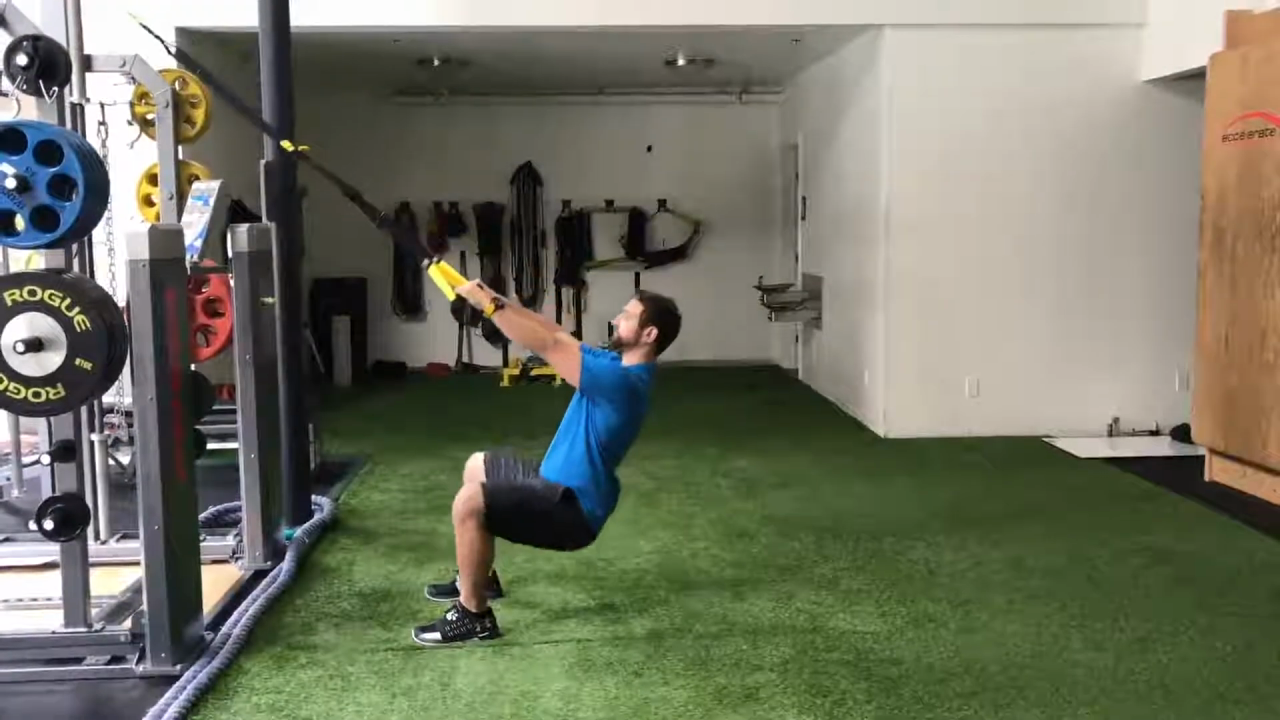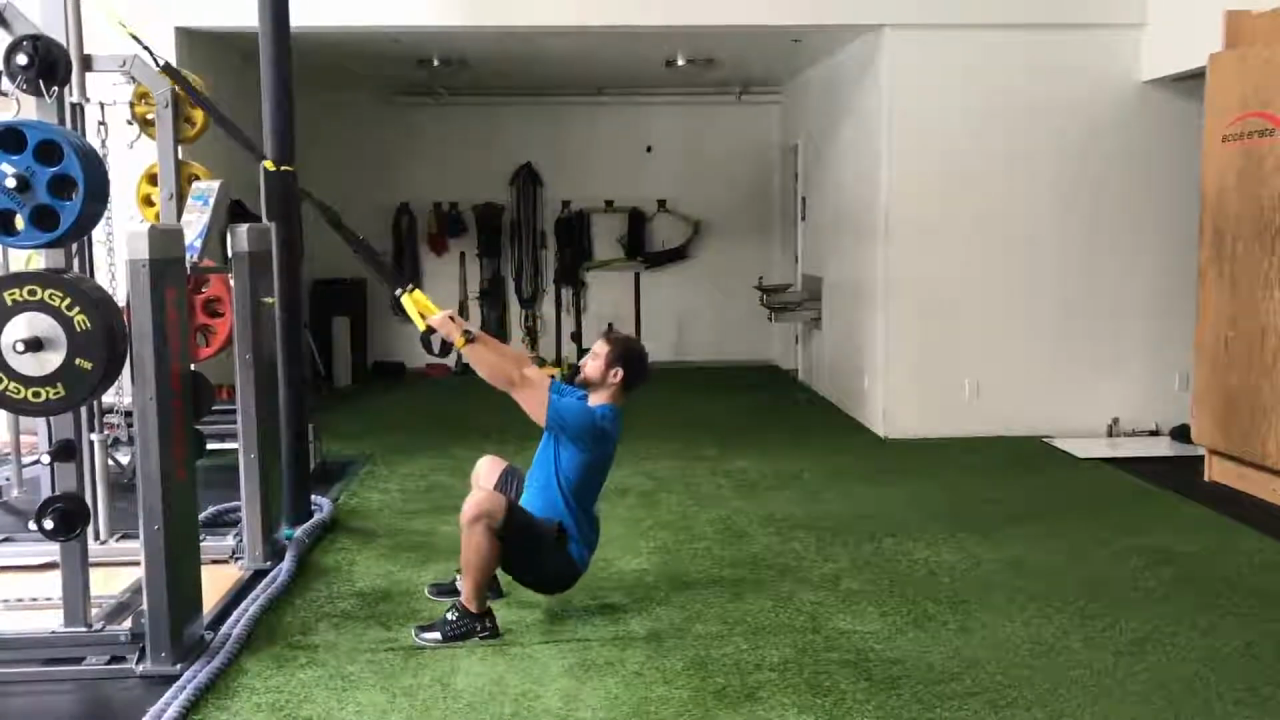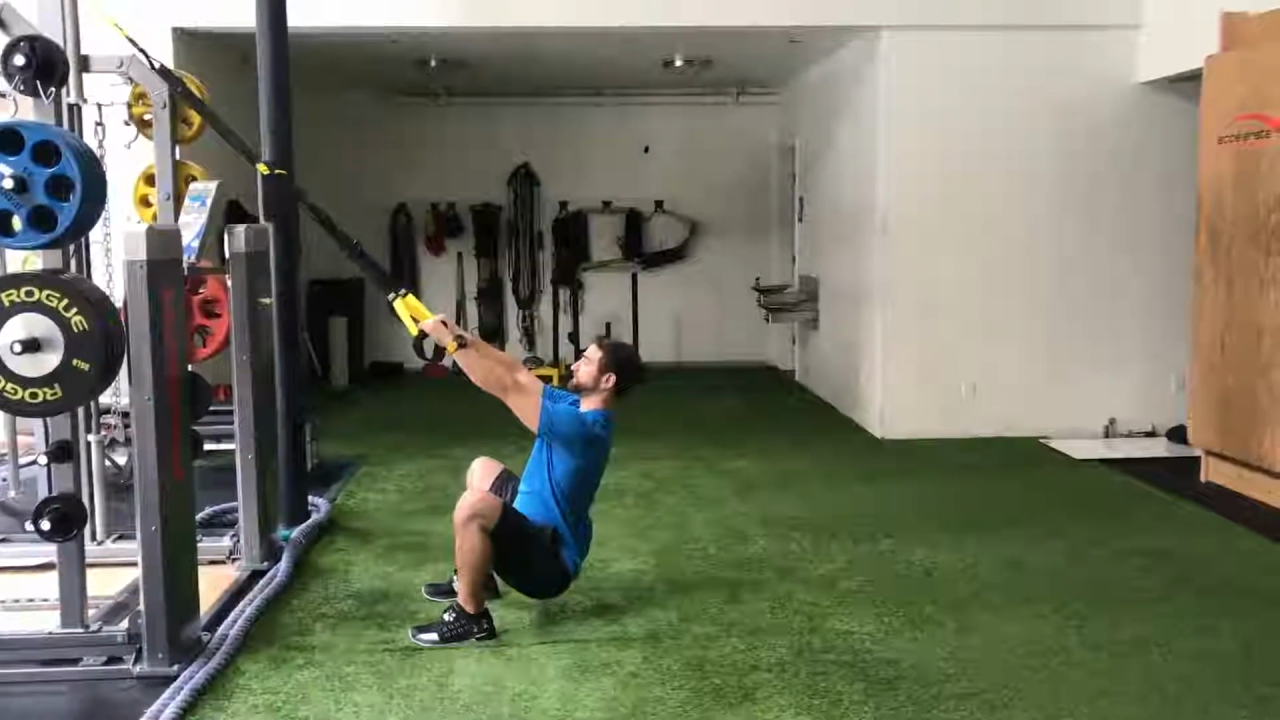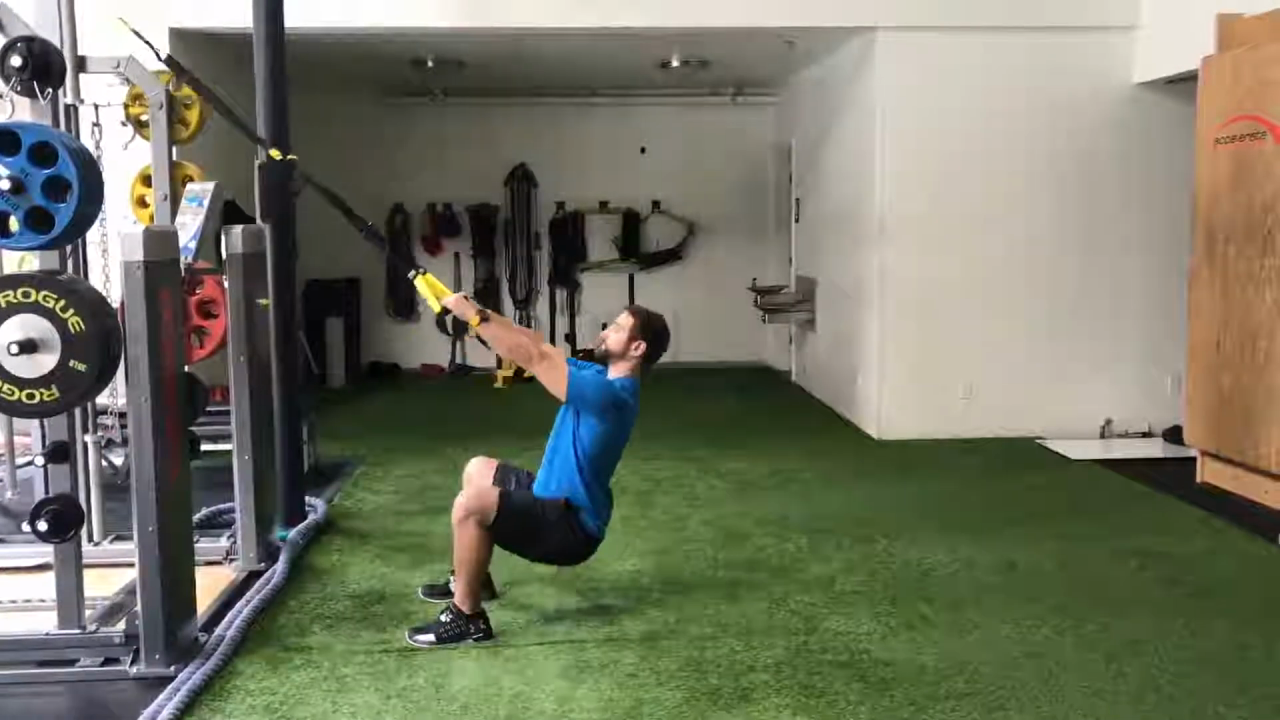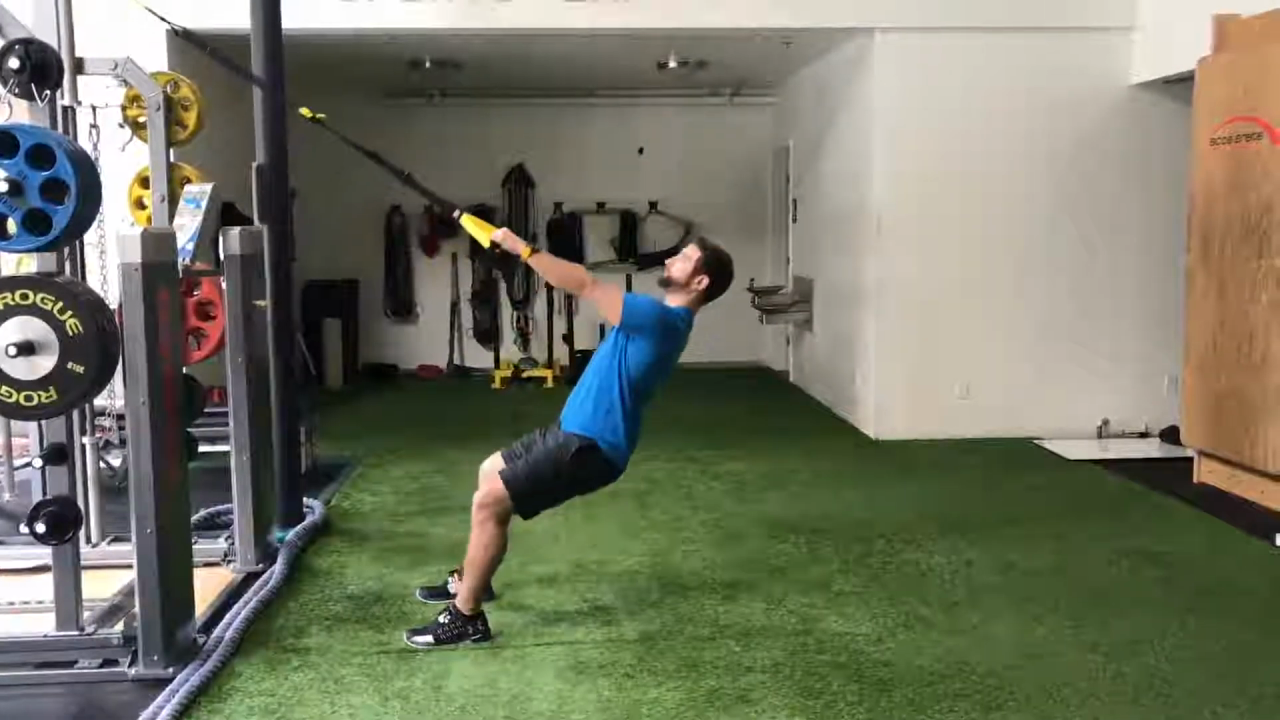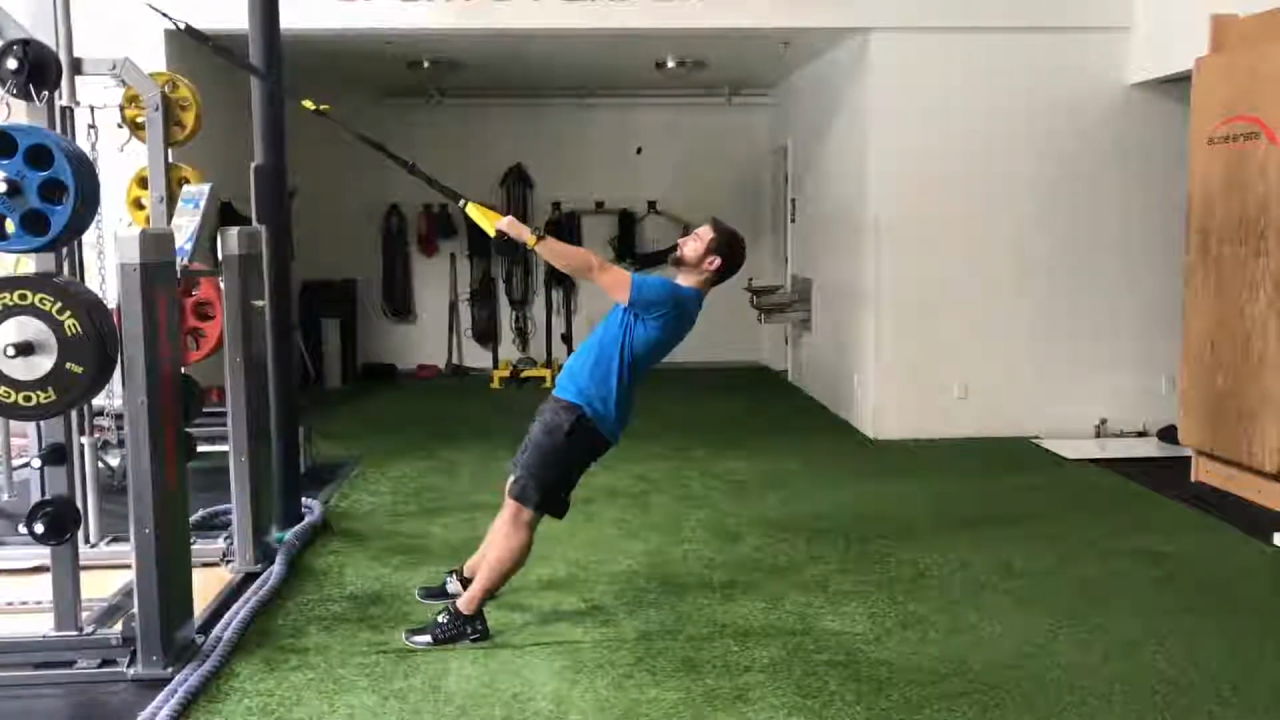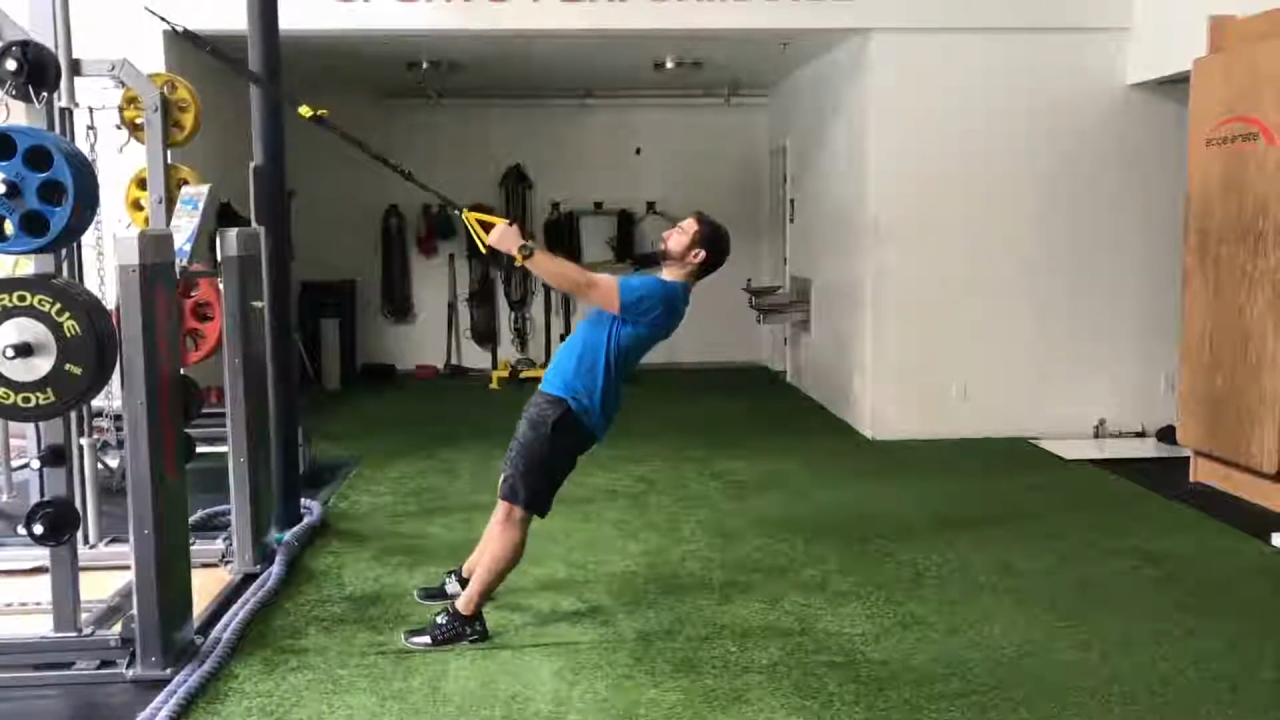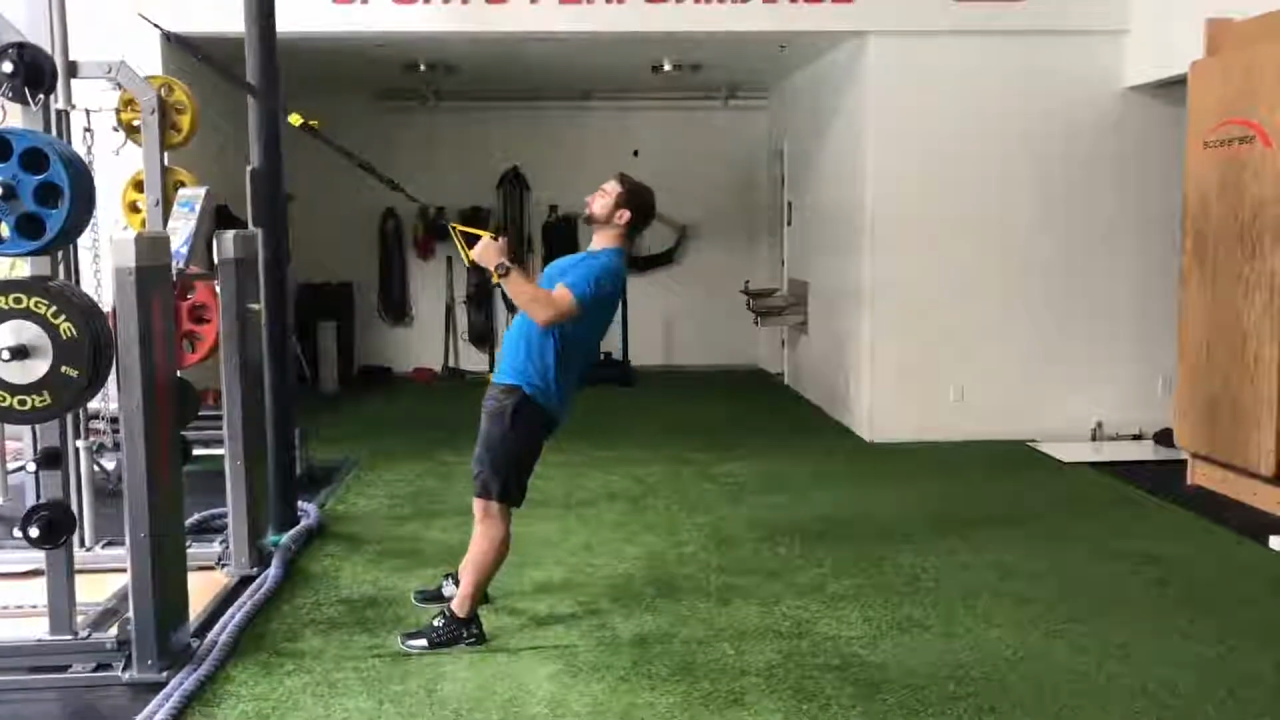
dt=0.4s
person 1, frame 1
left shoulder: (626, 382)
right shoulder: (619, 365)
left elbow: (549, 345)
right elbow: (556, 333)
left wrist: (487, 304)
right wrist: (495, 298)
left hip: (572, 510)
right hip: (560, 483)
left knee: (469, 502)
right knee: (478, 466)
left ankle: (473, 615)
right ankle: (479, 577)
person 1, frame 2
left shoulder: (590, 423)
right shoulder: (584, 401)
left elbow: (514, 382)
right elbow: (525, 368)
left wrist: (458, 337)
right wrist: (466, 330)
left hip: (556, 557)
right hip: (547, 526)
left knee: (480, 506)
right knee: (487, 468)
left ankle: (473, 616)
right ankle: (479, 577)
person 1, frame 3
left shoulder: (584, 428)
right shoulder: (578, 406)
left elbow: (507, 387)
right elbow: (518, 372)
left wrist: (451, 343)
right wrist: (460, 335)
left hip: (550, 562)
right hip: (542, 531)
left knee: (473, 507)
right knee: (482, 470)
left ankle: (470, 616)
right ankle: (476, 577)
person 1, frame 4
left shoulder: (611, 394)
right shoulder: (604, 378)
left elbow: (534, 358)
right elbow: (539, 348)
left wrist: (474, 316)
right wrist: (478, 313)
left hip: (570, 525)
right hip: (559, 498)
left knee: (469, 506)
right knee: (478, 471)
left ankle: (467, 617)
right ankle: (472, 580)
person 1, frame 5
left shoulder: (663, 319)
right shoulder: (661, 316)
left elbow: (586, 286)
right elbow: (590, 288)
left wrist: (522, 248)
right wrist: (524, 251)
left hip: (589, 443)
right hip: (578, 429)
left knee: (488, 501)
right knee: (491, 472)
left ankle: (465, 617)
right ankle: (470, 578)
person 1, frame 6
left shoulder: (672, 298)
right shoulder: (670, 297)
left elbow: (593, 269)
right elbow: (601, 273)
left wrist: (527, 235)
right wrist: (532, 239)
left hip: (580, 413)
right hip: (572, 404)
left knee: (520, 513)
right knee: (516, 495)
left ankle: (466, 616)
right ankle: (466, 577)
person 1, frame 7
left shoulder: (660, 295)
right shoulder: (655, 290)
left elbow: (581, 284)
right elbow: (588, 284)
left wrist: (521, 250)
right wrist: (526, 253)
left hip: (566, 406)
right hip: (559, 398)
left knee: (513, 510)
right knee: (509, 495)
left ankle: (464, 616)
right ankle: (466, 579)
person 1, frame 8
left shoulder: (603, 266)
right shoulder: (591, 260)
left elbow: (546, 312)
right elbow: (543, 305)
left wrist: (500, 267)
right wrist: (502, 262)
left hip: (525, 393)
right hip: (517, 385)
left knee: (490, 506)
right knee: (490, 499)
left ankle: (461, 619)
right ankle: (464, 581)
